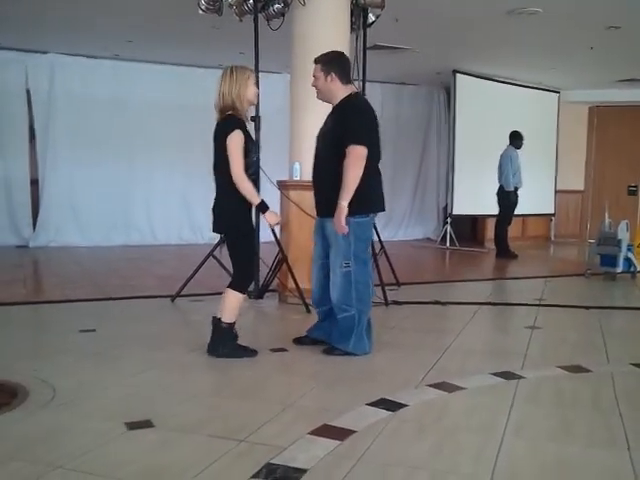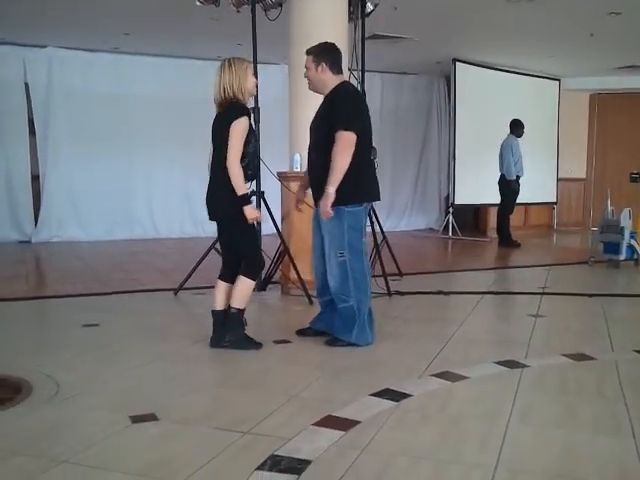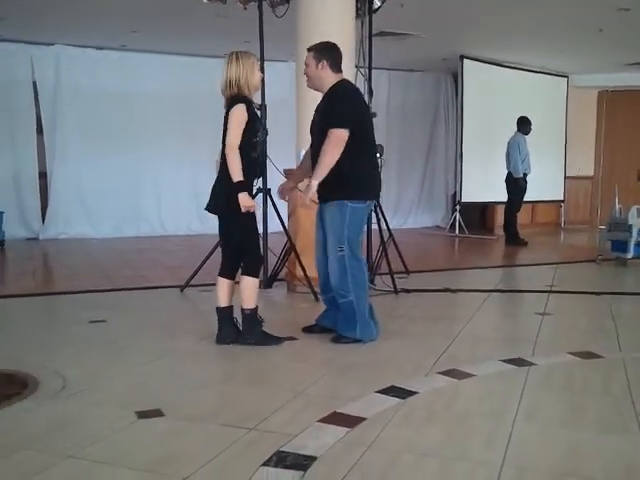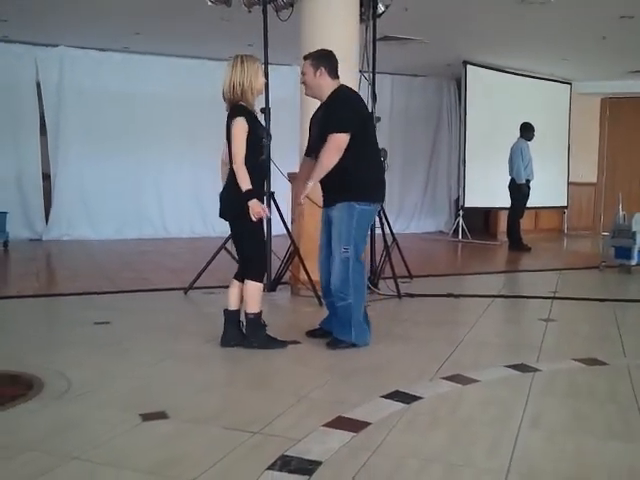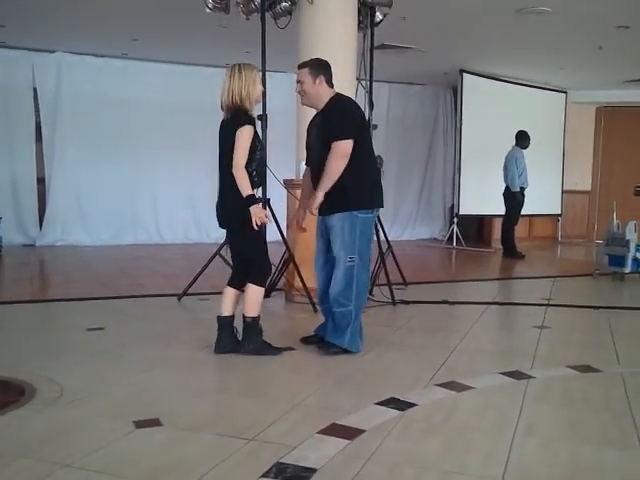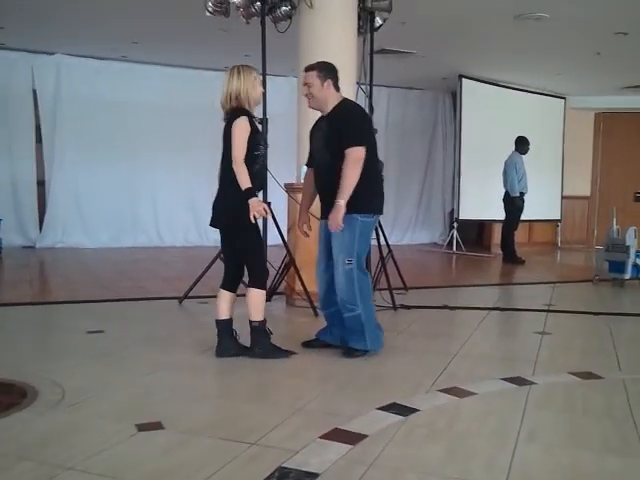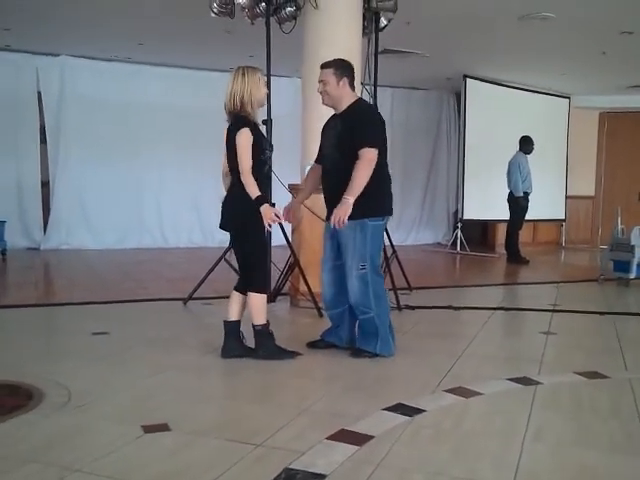
dt=0.2s
person 1, frame 1
left shoulder: (356, 109)
right shoulder: (338, 111)
left elbow: (356, 157)
left wrist: (343, 204)
left hip: (353, 209)
right hip: (329, 208)
left knee: (349, 273)
right knee: (324, 273)
left ankle: (353, 340)
right ankle: (327, 329)
person 1, frame 2
left shoulder: (346, 97)
right shoulder: (332, 101)
left elbow: (345, 145)
left wrist: (330, 190)
right wrist: (305, 187)
left hip: (347, 197)
right hip: (330, 197)
left knee: (346, 262)
right knee: (324, 262)
left ankle: (356, 330)
right ankle: (330, 320)
person 1, frame 3
left shoulder: (344, 95)
right shoulder: (328, 101)
left elbow: (337, 142)
right elbow: (316, 150)
left wrist: (313, 182)
right wrist: (292, 182)
left hip: (351, 192)
right hip: (333, 192)
left knee: (344, 257)
right knee: (327, 258)
left ankle: (359, 326)
right ankle: (335, 317)
person 1, frame 4
left shoulder: (345, 100)
right shoulder: (322, 112)
left elbow: (336, 146)
right elbow: (311, 158)
left wrist: (310, 182)
right wrist: (299, 194)
left hip: (357, 195)
right hip: (335, 196)
left knee: (345, 259)
right knee: (329, 262)
left ankle: (352, 330)
right ankle: (335, 323)
person 1, frame 5
left shoulder: (343, 108)
right shoulder: (316, 121)
left elbow: (341, 153)
right elbow: (311, 168)
left wrist: (319, 193)
right wrist: (302, 207)
left hip: (354, 203)
right hip: (330, 206)
left knee: (348, 267)
right knee: (326, 269)
left ankle: (345, 336)
right ankle: (331, 329)
person 1, frame 6
left shoulder: (351, 114)
right shoulder: (319, 126)
left elbow: (355, 159)
right elbow: (313, 171)
left wrist: (341, 203)
right wrist: (304, 210)
left hip: (356, 208)
right hip: (332, 210)
left knee: (349, 272)
right knee: (328, 273)
left ankle: (366, 338)
right ankle: (335, 332)
person 1, frame 7
left shoulder: (365, 115)
right shoulder: (331, 124)
left elbow: (368, 160)
right elbow: (320, 167)
left wrist: (348, 200)
right wrist: (297, 202)
left hip: (365, 212)
right hip: (338, 211)
left knee: (362, 276)
right knee: (333, 274)
left ankle: (376, 341)
right ankle: (340, 333)
person 2, frame 1
left shoulder: (224, 124)
right shoulder: (235, 124)
right elbow: (238, 174)
right wrist: (263, 207)
left hip: (228, 209)
right hip: (235, 210)
left knee: (242, 273)
right knee: (244, 274)
left ankle: (219, 337)
right ankle: (225, 340)
person 2, frame 2
left shoulder: (224, 114)
right shoulder: (239, 112)
right elbow: (233, 161)
right wrist: (246, 201)
left hip: (222, 199)
right hip: (231, 201)
left knee: (232, 263)
right knee: (253, 261)
left ankle: (221, 329)
right ankle: (232, 328)
person 2, frame 3
left shoulder: (237, 105)
right shoulder: (241, 103)
right elbow: (231, 149)
right wrist: (241, 189)
left hip: (228, 193)
right hip: (234, 194)
left knee: (231, 260)
right knee: (252, 258)
left ankle: (227, 327)
right ankle: (251, 327)
person 2, frame 4
left shoulder: (238, 111)
right shoulder: (242, 113)
right elbow: (238, 160)
right wrist: (251, 197)
left hip: (235, 198)
right hip: (243, 199)
left knee: (247, 264)
right knee: (256, 263)
left ankle: (232, 329)
right ankle: (255, 331)
person 2, frame 5
left shoulder: (228, 120)
right shoulder: (244, 119)
right elbow: (239, 167)
right wrist: (252, 202)
left hip: (230, 205)
right hip: (240, 206)
left knee: (241, 269)
right knee: (259, 267)
left ankle: (226, 336)
right ankle: (251, 336)
person 2, frame 6
left shoulder: (234, 119)
right shoulder: (242, 116)
right elbow: (238, 162)
right wrist: (251, 196)
left hip: (229, 206)
right hip: (238, 206)
left knee: (233, 272)
right knee: (258, 271)
left ankle: (226, 340)
right ankle: (260, 340)
person 2, frame 7
left shoulder: (235, 124)
right shoulder: (245, 124)
left elbow: (227, 170)
right elbow: (245, 171)
right wrist: (262, 203)
left hip: (237, 209)
right hip: (246, 210)
left knee: (247, 275)
right knee: (259, 275)
left ankle: (232, 341)
right ankle: (264, 343)
person 3, frame 1
left shoulder: (512, 153)
right shoulder: (509, 153)
right elbow: (507, 174)
right wrist: (511, 192)
left hip: (509, 191)
right hip: (507, 192)
left knee: (504, 221)
right knee: (504, 221)
left ankle: (502, 249)
right ankle: (502, 250)
person 3, frame 2
left shoulder: (513, 142)
right shoulder: (509, 142)
right elbow: (508, 163)
left wrist: (514, 180)
right wrist: (512, 181)
left hip: (511, 180)
right hip: (509, 180)
left knee: (506, 210)
right knee: (506, 210)
left ankle: (505, 238)
right ankle: (505, 239)
person 3, frame 3
left shoulder: (521, 139)
right shoulder: (516, 140)
right elbow: (515, 161)
left wrist: (521, 178)
right wrist: (520, 178)
left hip: (518, 178)
right hip: (516, 178)
left knee: (513, 208)
right knee: (513, 208)
left ankle: (511, 236)
right ankle: (512, 237)
person 3, frame 4
left shoulder: (524, 145)
right shoulder: (519, 146)
right elbow: (518, 167)
left wrist: (524, 184)
right wrist: (522, 184)
left hip: (522, 184)
right hip: (519, 184)
left knee: (516, 213)
right knee: (516, 214)
left ankle: (515, 242)
right ankle: (515, 243)
person 3, frame 5
left shoulder: (518, 153)
right shoulder: (514, 154)
right elbow: (512, 175)
left wrist: (519, 192)
right wrist: (516, 192)
left hip: (517, 191)
right hip: (514, 192)
left knee: (511, 221)
right knee: (510, 221)
left ankle: (509, 249)
right ankle: (509, 250)
person 3, frame 6
left shoulder: (518, 159)
right shoulder: (513, 159)
right elbow: (511, 180)
left wrist: (518, 197)
right wrist: (516, 197)
left hip: (517, 196)
right hip: (513, 197)
left knee: (511, 226)
right knee: (510, 226)
left ankle: (509, 254)
right ankle: (509, 255)
person 3, frame 7
left shoulder: (523, 159)
right shoulder: (517, 159)
right elbow: (515, 180)
left wrist: (523, 197)
right wrist: (519, 197)
left hip: (522, 196)
right hip: (518, 197)
left knee: (516, 226)
right knee: (514, 226)
left ankle: (513, 254)
right ankle: (513, 255)
